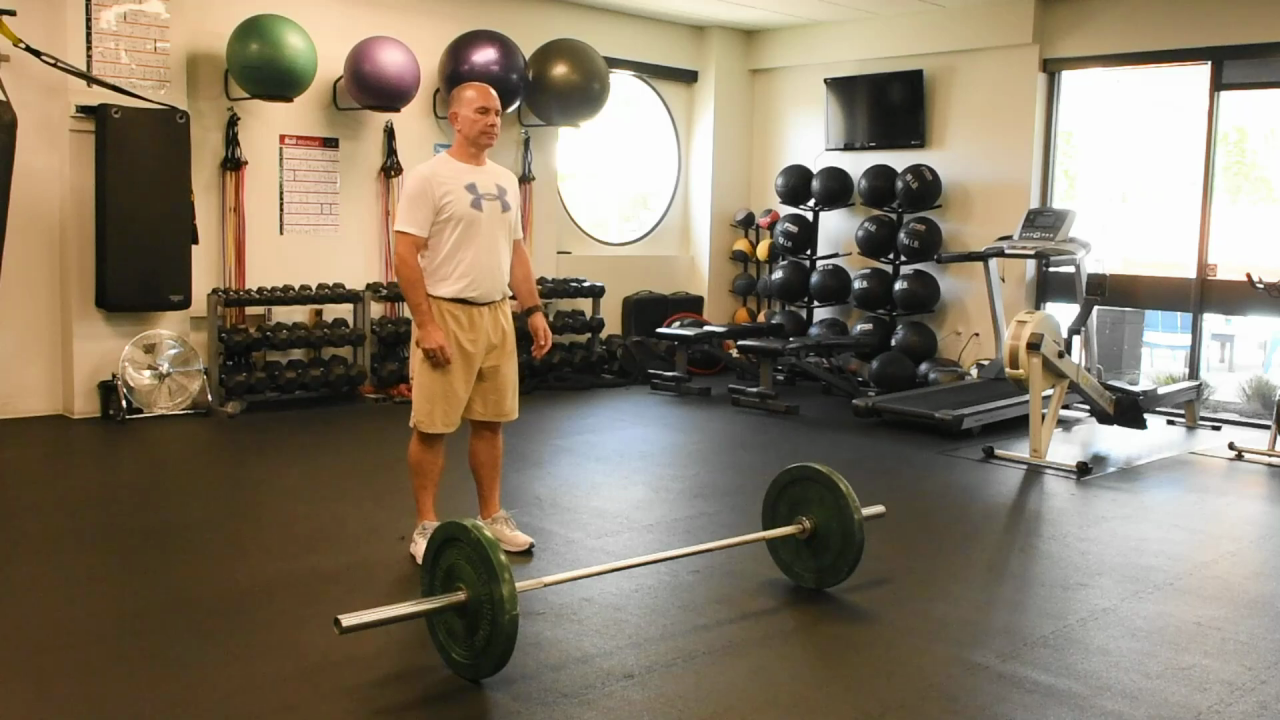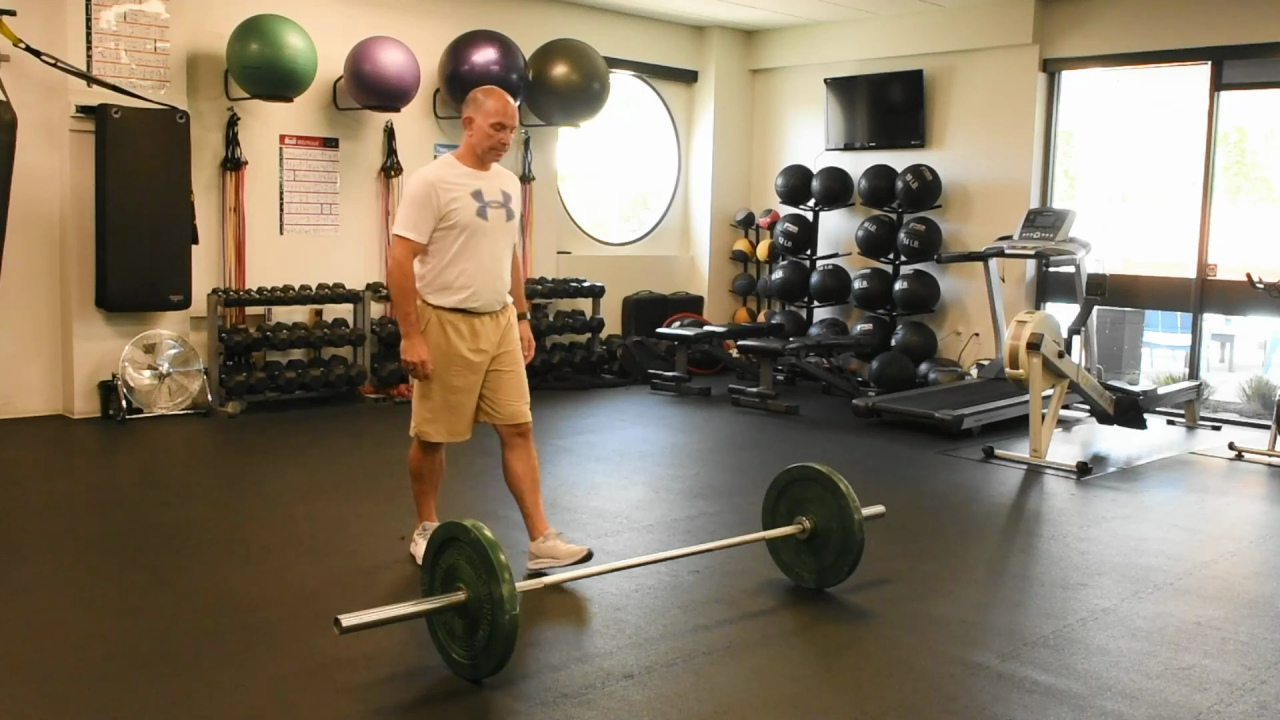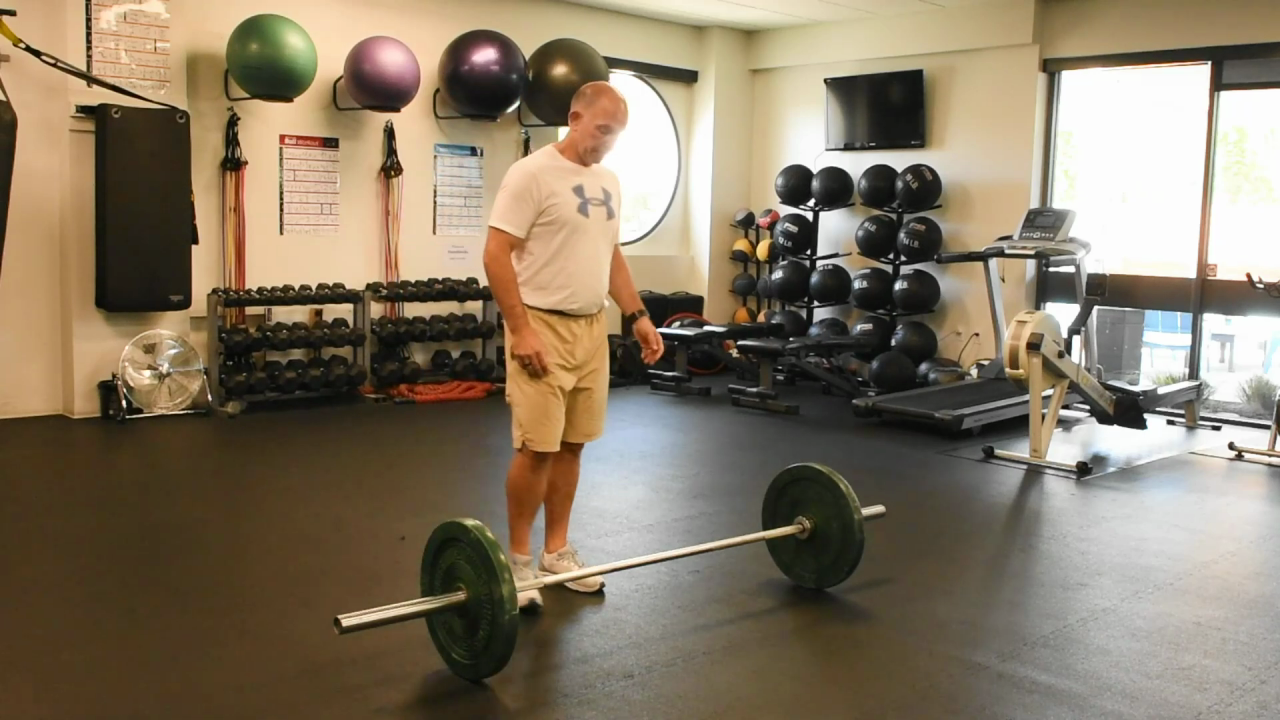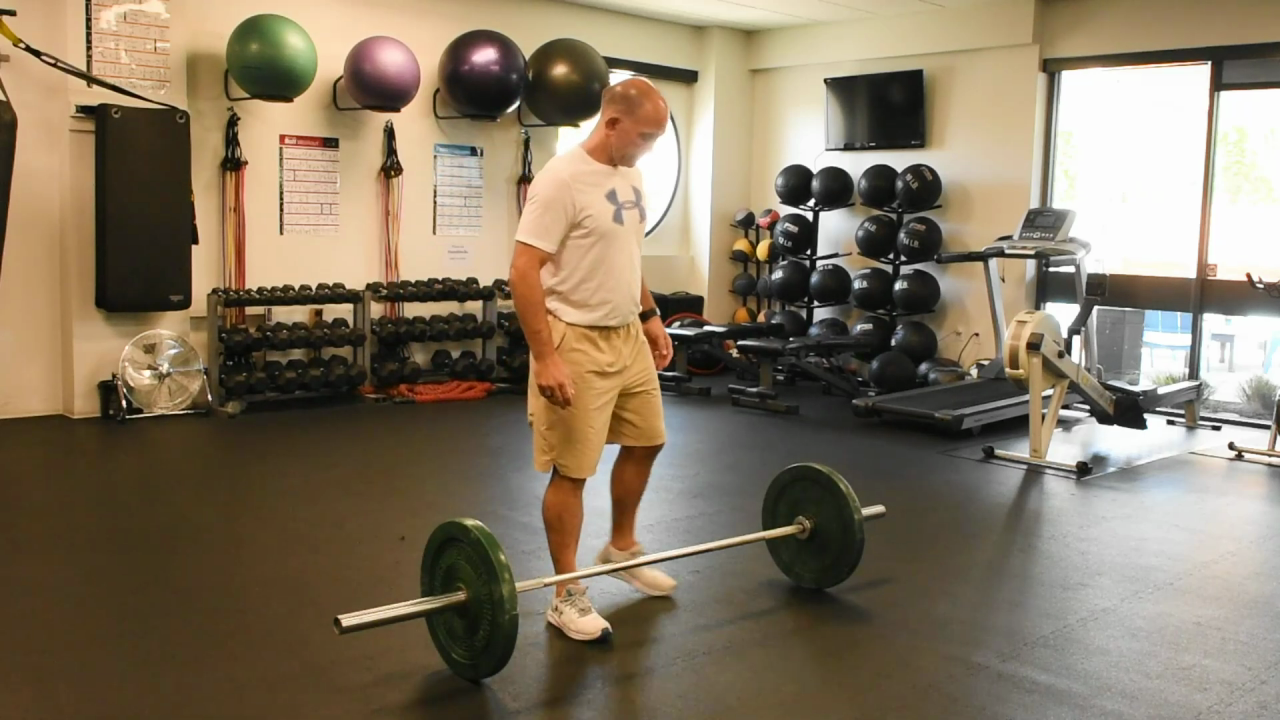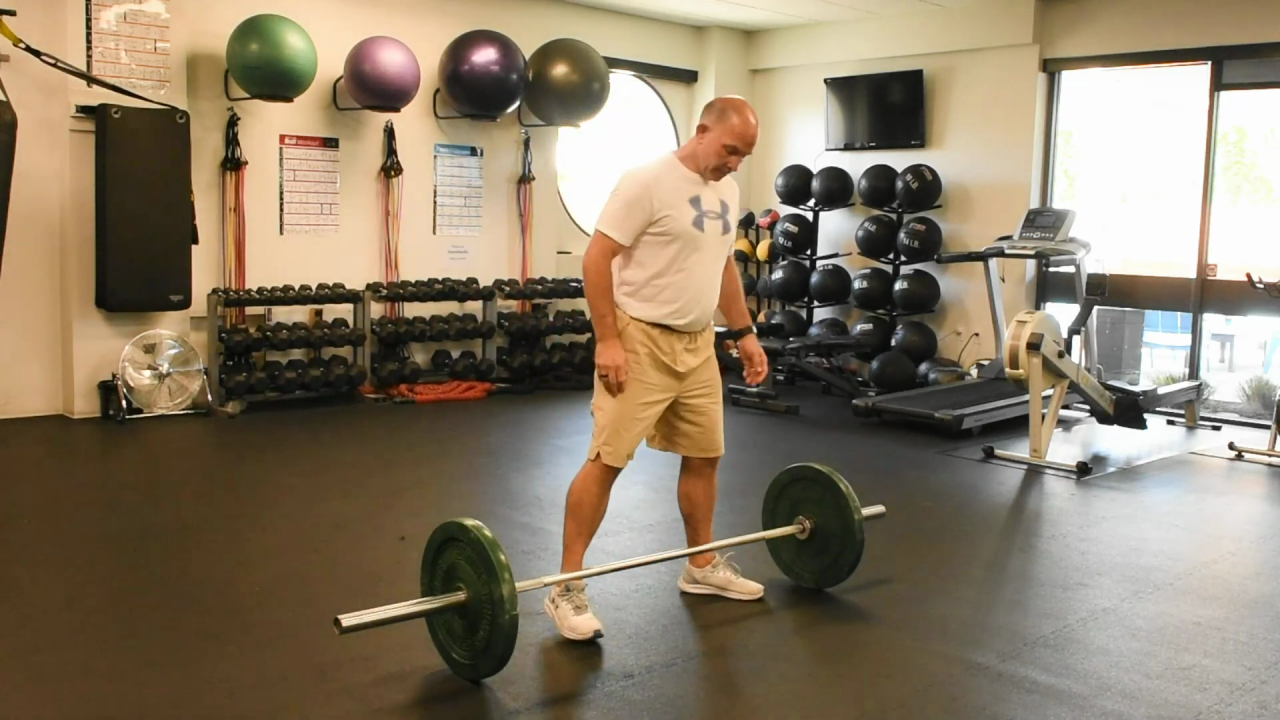
dt=0.7s
person 1, frame 1
left shoulder: (505, 180)
right shoulder: (429, 177)
left elbow: (516, 252)
right elbow: (405, 255)
left wrist: (534, 311)
right wrist: (426, 323)
left hip: (496, 315)
right hip: (447, 315)
left knee: (491, 423)
right knee: (432, 427)
left ankle: (491, 518)
right ankle: (426, 527)
person 1, frame 2
left shoulder: (509, 183)
right shoulder: (433, 181)
right elbow: (400, 261)
left wrist: (521, 318)
right wrist: (411, 335)
left hip: (498, 324)
right hip: (446, 325)
left knee: (517, 430)
right knee: (432, 436)
left ankle: (541, 538)
right ankle: (426, 529)
person 1, frame 3
left shoulder: (608, 181)
right shoulder: (532, 174)
right elbow: (497, 254)
left wrist: (638, 317)
right wrist: (521, 329)
left hip: (591, 328)
right hip: (542, 327)
left knee: (570, 444)
right knee: (537, 447)
left ankle: (558, 551)
right ankle: (518, 560)
person 1, frame 4
left shoulder: (629, 177)
right shoulder: (561, 181)
right elbow: (524, 271)
left wrist: (649, 316)
right wrist: (546, 357)
left hip: (626, 337)
right hip: (576, 342)
left knee: (647, 441)
right knee: (571, 471)
left ankle: (622, 546)
right ankle: (567, 595)
person 1, frame 5
left shoulder: (725, 190)
right shoulder: (648, 182)
right elbow: (597, 258)
left wrist: (745, 334)
right wrist: (609, 340)
left hip: (696, 344)
right hip: (640, 341)
left knee: (704, 455)
right knee: (606, 459)
left ankle: (701, 565)
right ankle: (569, 587)
